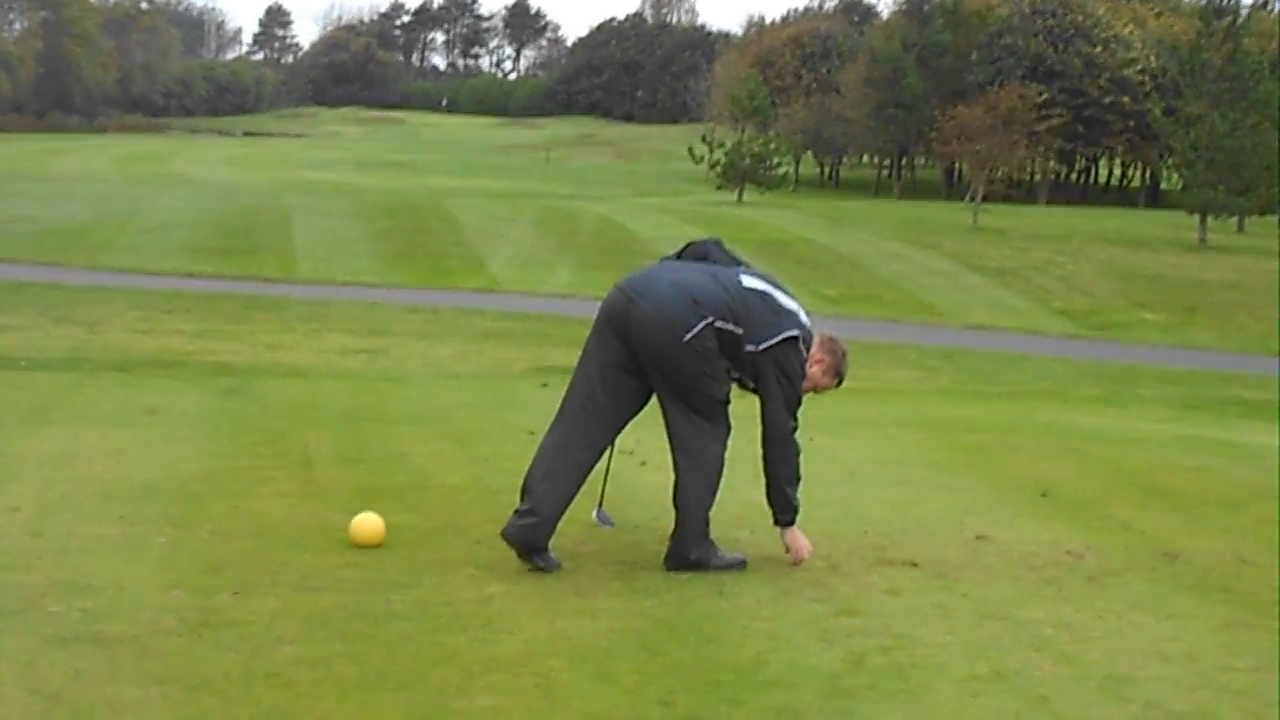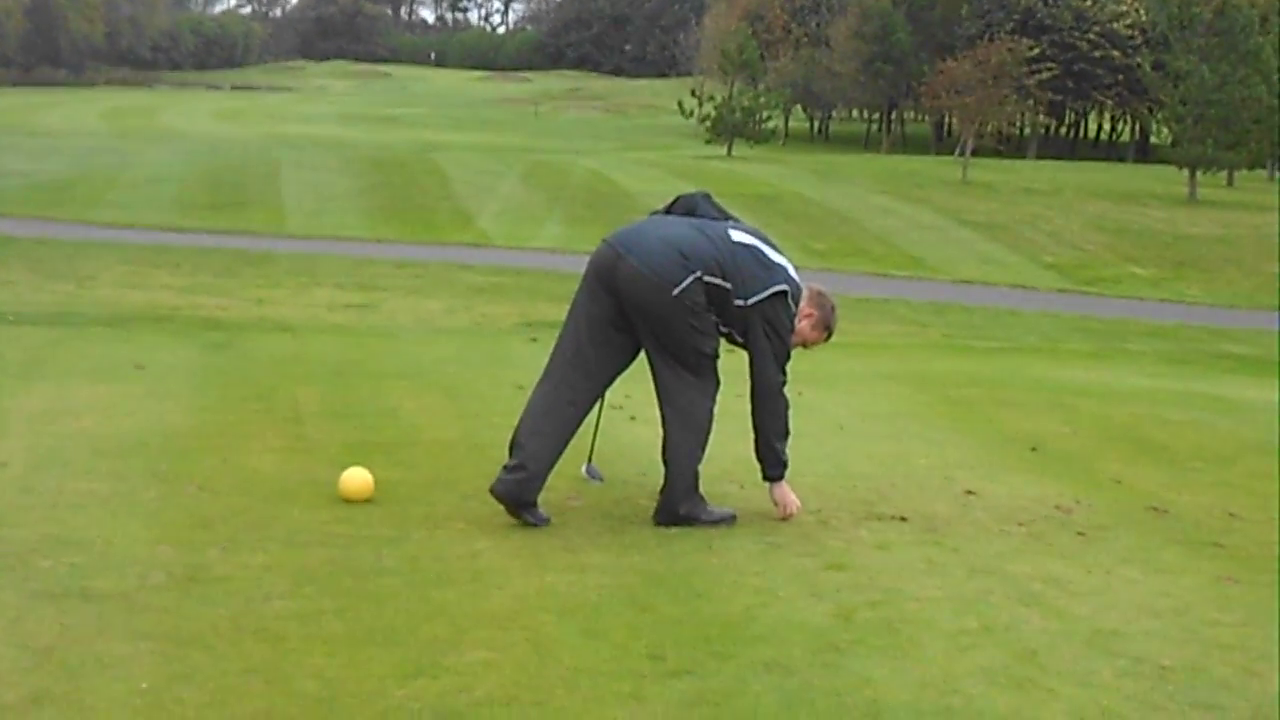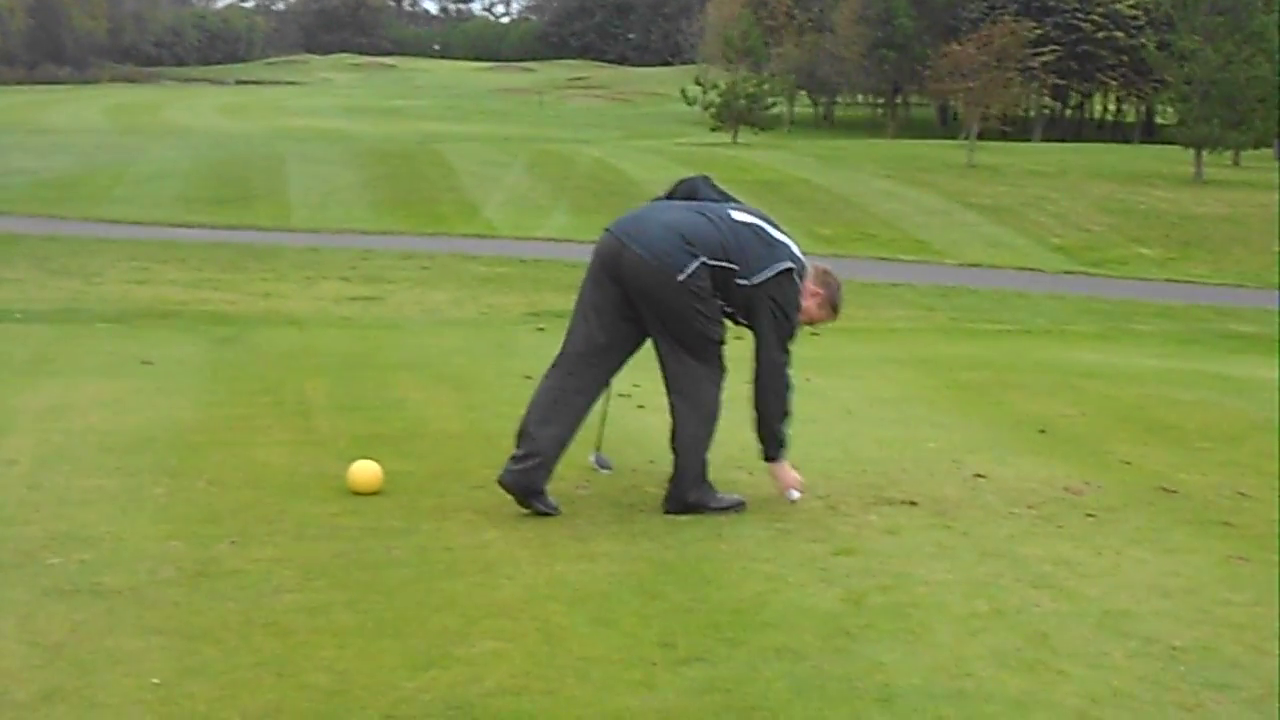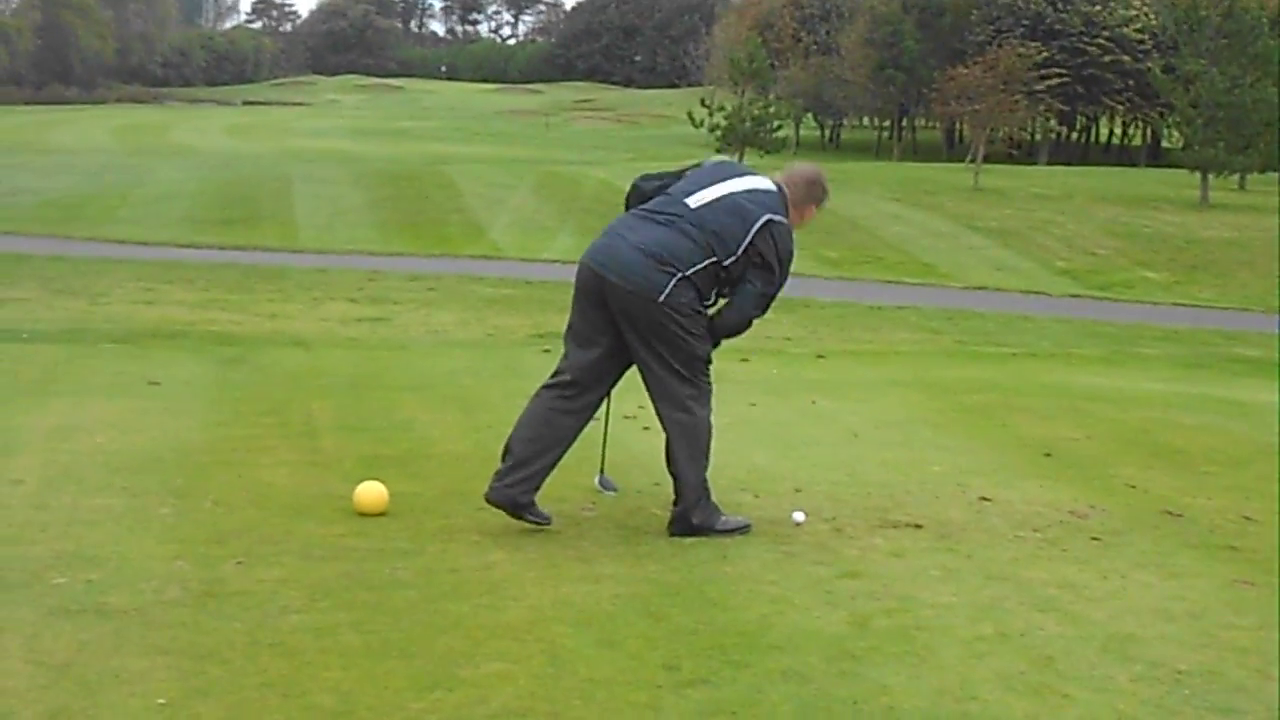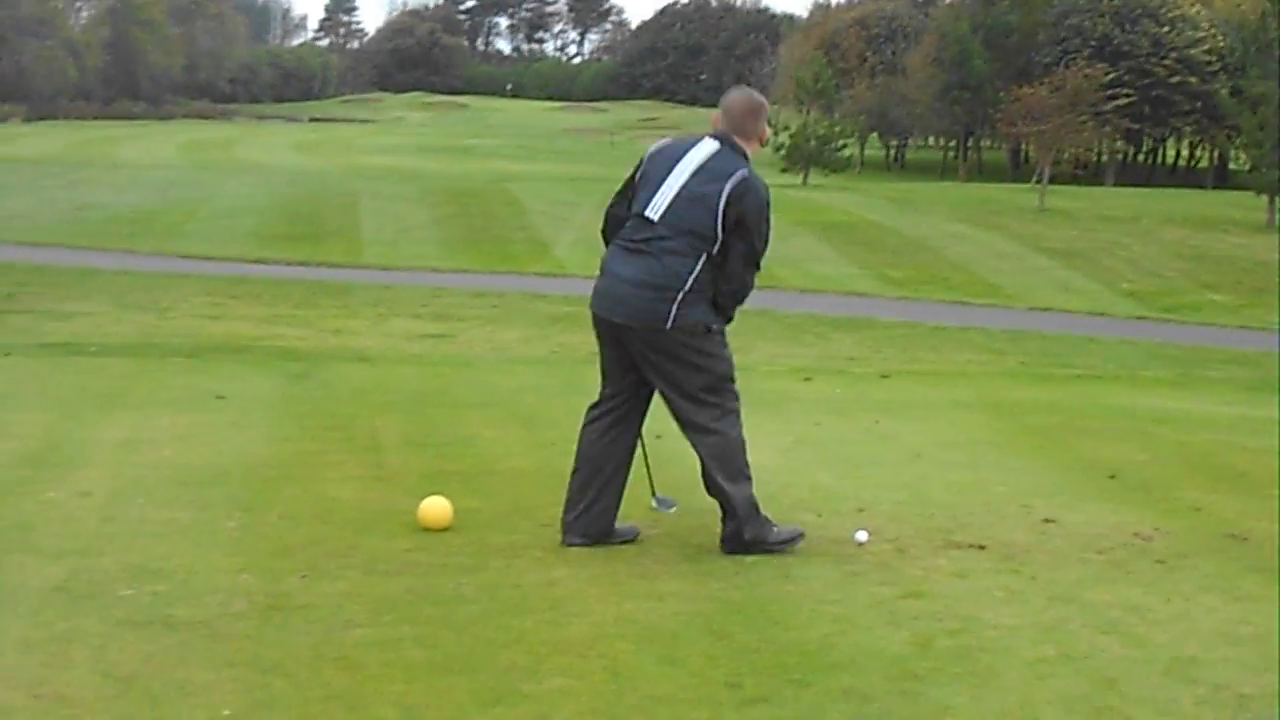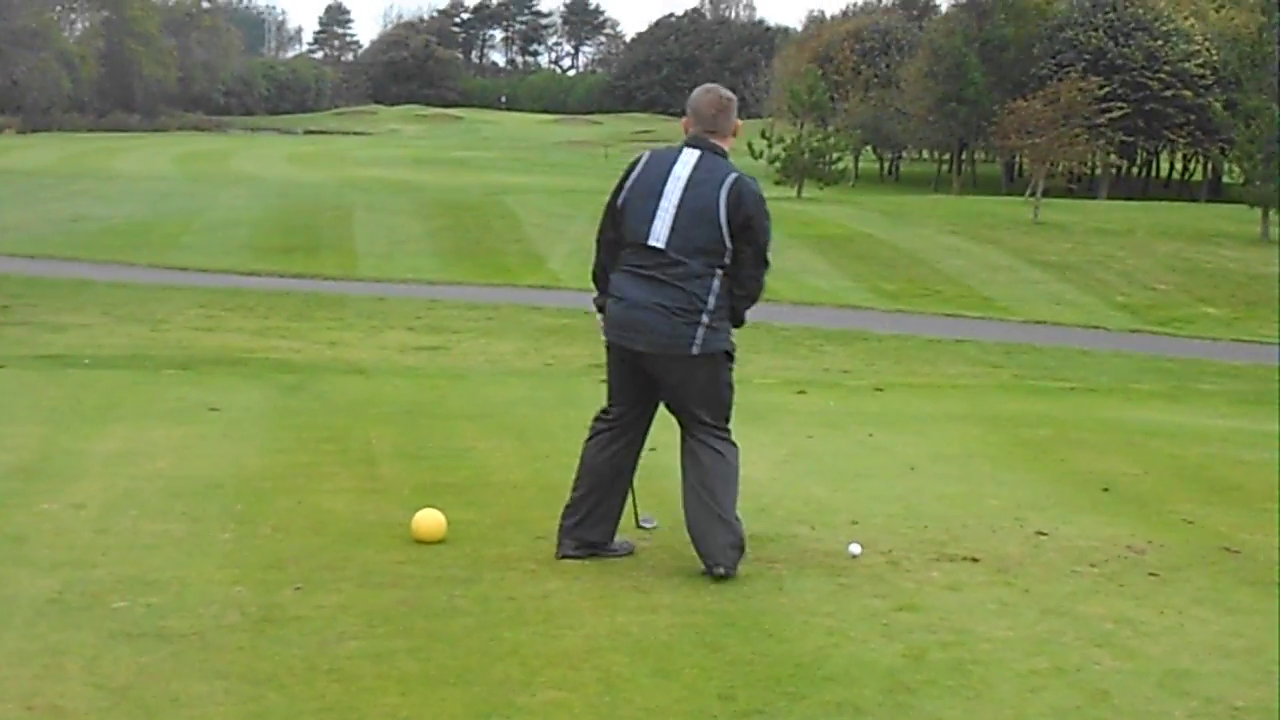
dt=0.4s
person 1, frame 1
left shoulder: (766, 296)
right shoulder: (788, 347)
left elbow: (704, 249)
right elbow: (780, 436)
right wrist: (788, 523)
left hip: (628, 296)
right hip: (676, 323)
left knee: (584, 421)
right knee: (704, 433)
left ankle: (529, 526)
right ankle: (691, 548)
person 1, frame 2
left shoulder: (754, 248)
right shoulder: (777, 302)
left elbow: (694, 203)
right elbow: (768, 391)
right wrist: (777, 478)
left hip: (617, 250)
right hip: (665, 278)
left knee: (573, 376)
right knee: (694, 388)
left ankle: (517, 482)
right ankle: (680, 503)
person 1, frame 3
left shoulder: (760, 228)
right shoulder: (783, 283)
left elbow: (692, 188)
right elbow: (772, 372)
right wrist: (776, 457)
left hip: (621, 237)
right hip: (670, 265)
left knee: (580, 361)
right knee: (700, 375)
left ankle: (525, 472)
right ankle: (689, 490)
person 1, frame 4
left shoulder: (722, 170)
right shoulder: (775, 235)
left elbow: (643, 190)
right elbow: (744, 308)
right wrist: (700, 340)
left hip: (602, 258)
right hip: (657, 286)
left knee: (576, 380)
right knee: (686, 396)
left ankle: (511, 484)
right ankle: (694, 512)
person 1, frame 5
left shoulder: (665, 151)
right shoulder: (747, 189)
left elbow: (614, 218)
right elbow: (740, 274)
right wrist: (714, 318)
left hip: (611, 294)
right hip: (672, 312)
left knee: (615, 406)
right knee: (715, 414)
left ankle: (586, 522)
right ankle: (745, 526)
person 1, frame 6
left shoulder: (643, 167)
right shoulder: (740, 189)
left elbow: (608, 244)
right elbow: (750, 273)
left wrist: (609, 303)
right wrist: (725, 319)
left hip: (627, 320)
right hip: (690, 332)
left knee: (618, 422)
right knee: (708, 435)
left ankle: (582, 533)
right ankle: (719, 550)
